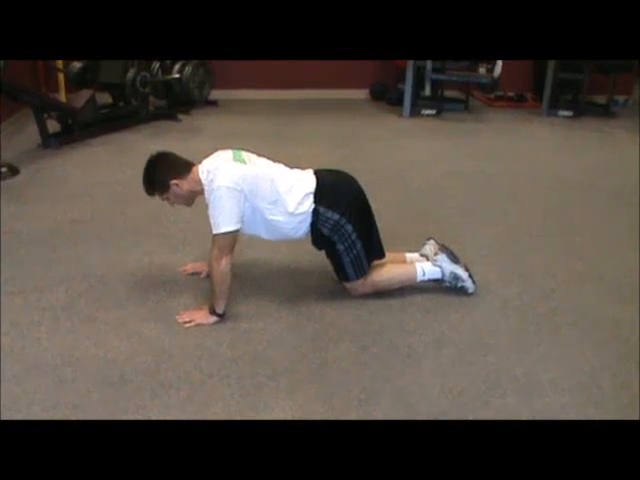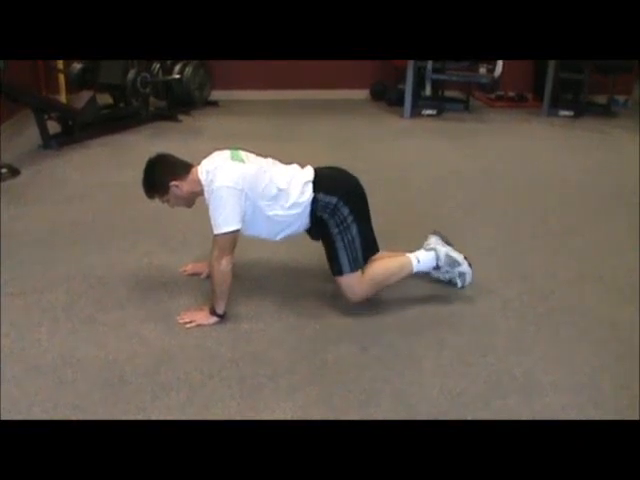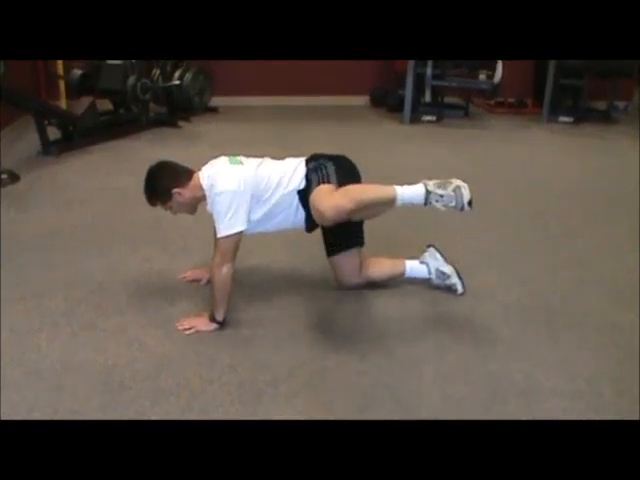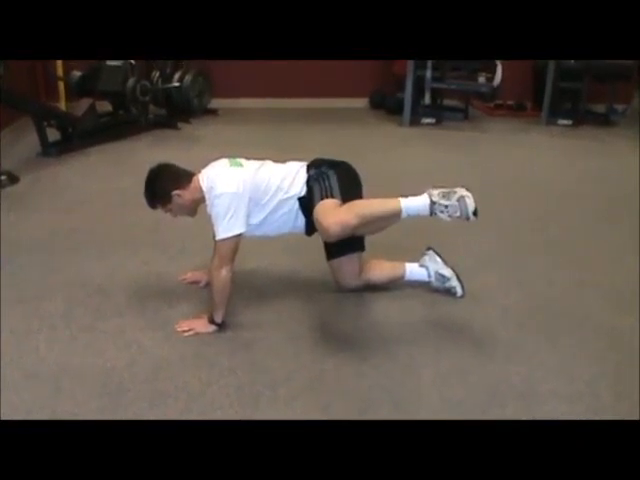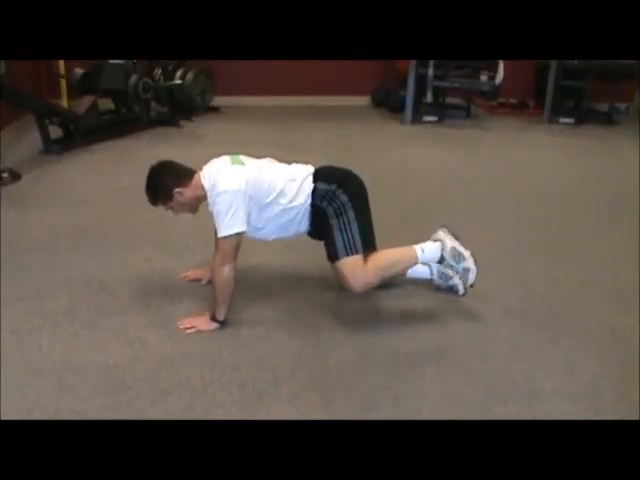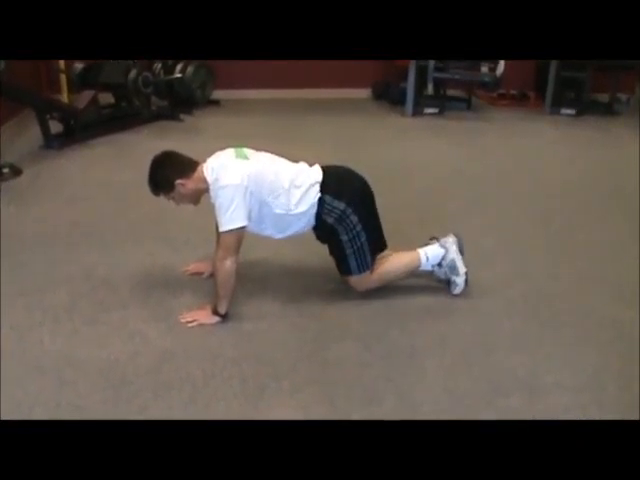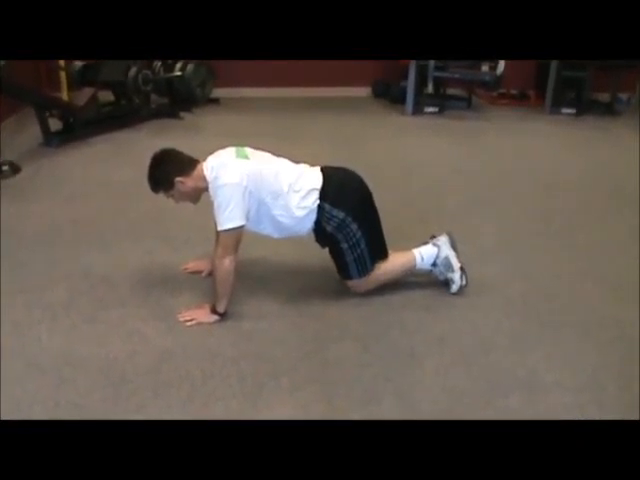
dt=0.5s
person 1, frame 1
left shoulder: (220, 186)
right shoulder: (215, 166)
left elbow: (223, 255)
left wrist: (215, 311)
right wrist: (211, 264)
left hip: (331, 208)
right hip: (327, 191)
left knee: (359, 284)
right knee: (356, 266)
left ankle: (436, 269)
right ankle: (426, 255)
person 1, frame 2
left shoulder: (221, 186)
right shoulder: (213, 166)
left elbow: (225, 255)
left wrist: (216, 311)
right wrist: (212, 265)
left hip: (329, 198)
right hip: (321, 191)
left knee: (356, 289)
right knee: (356, 264)
left ankle: (432, 256)
right ankle: (428, 255)
person 1, frame 3
left shoulder: (225, 189)
right shoulder: (211, 175)
left elbow: (226, 261)
right elbow: (222, 243)
left wrist: (216, 318)
right wrist: (211, 271)
left hip: (326, 172)
right hip: (315, 186)
left knee: (329, 211)
right knee: (350, 277)
left ankle: (423, 192)
right ankle: (427, 266)
person 1, frame 4
left shoulder: (223, 192)
right shoulder: (212, 177)
left elbow: (225, 263)
left wrist: (215, 320)
right wrist: (210, 274)
left hip: (325, 179)
right hip: (316, 187)
left knee: (333, 227)
right knee: (350, 280)
left ankle: (427, 202)
right ankle: (427, 270)
person 1, frame 5
left shoulder: (223, 191)
right shoulder: (213, 173)
left elbow: (227, 261)
left wrist: (216, 317)
right wrist: (212, 270)
left hip: (332, 194)
right hip: (323, 193)
left knee: (357, 279)
right knee: (354, 270)
left ankle: (436, 249)
right ankle: (431, 267)
person 1, frame 6
left shoulder: (226, 184)
right shoulder: (217, 165)
left elbow: (229, 255)
right elbow: (225, 231)
left wrist: (219, 311)
right wrist: (214, 263)
left hip: (338, 202)
right hip: (329, 190)
left knee: (363, 281)
right knee: (363, 264)
left ankle: (438, 254)
right ankle: (436, 255)
person 1, frame 7
left shoulder: (225, 184)
right shoulder: (219, 163)
left elbow: (228, 254)
left wrist: (217, 310)
right wrist: (213, 261)
left hip: (336, 205)
right hip: (330, 189)
left knee: (361, 282)
right knee: (360, 266)
left ankle: (433, 253)
right ankle: (433, 254)
